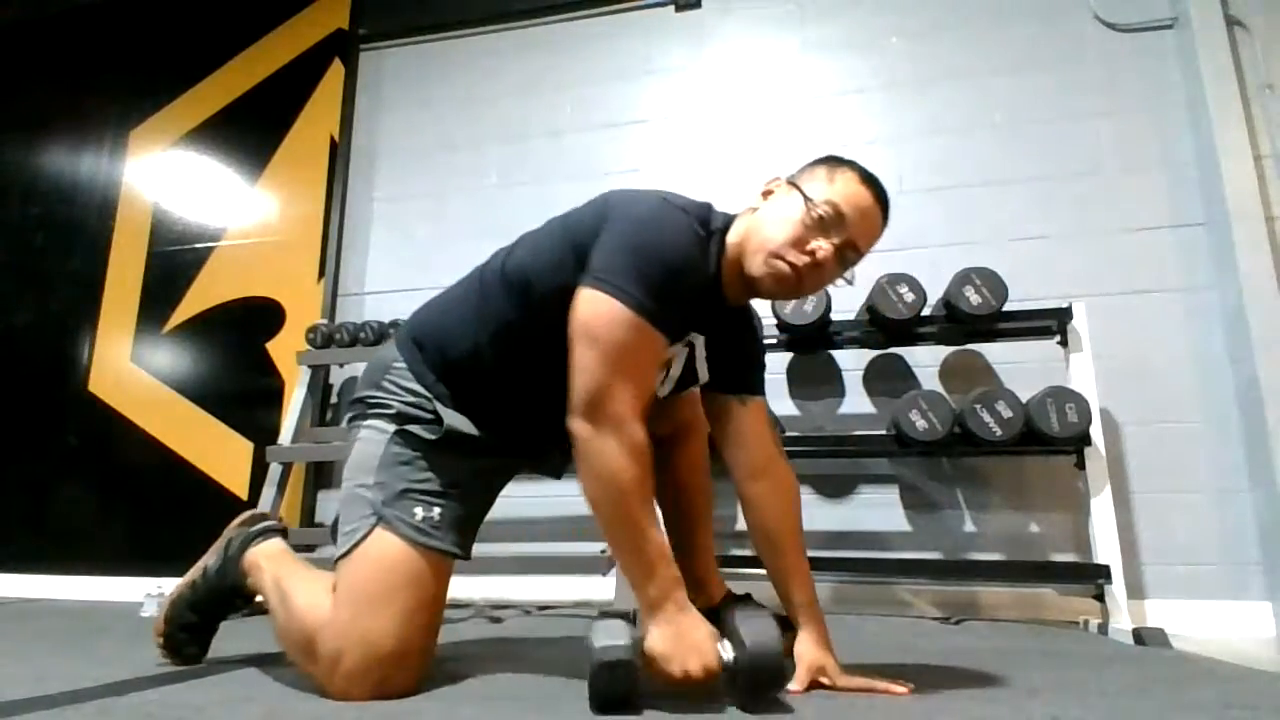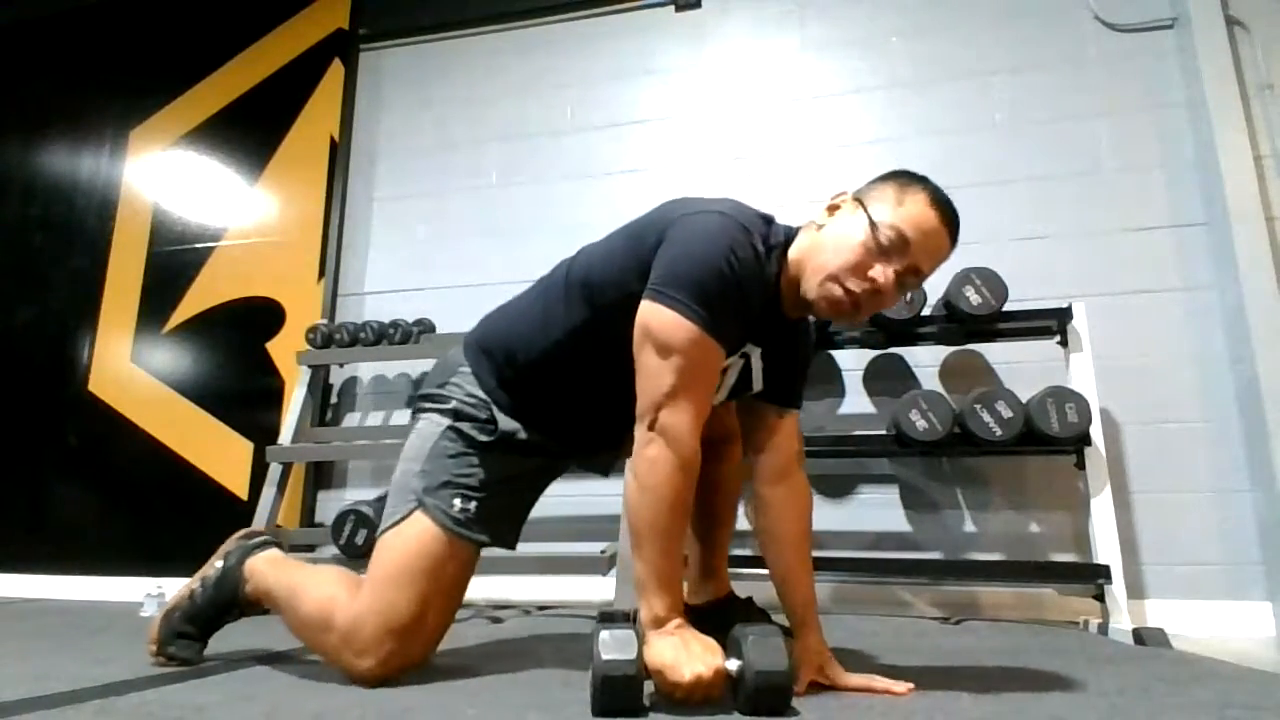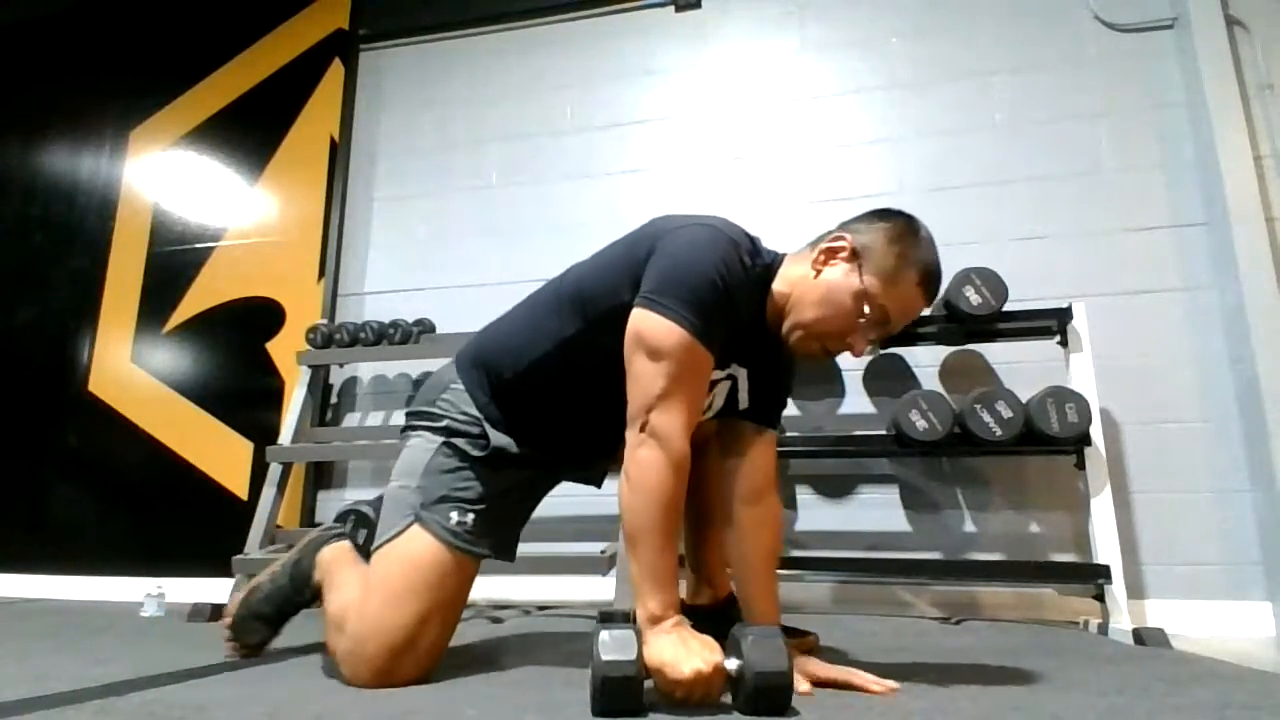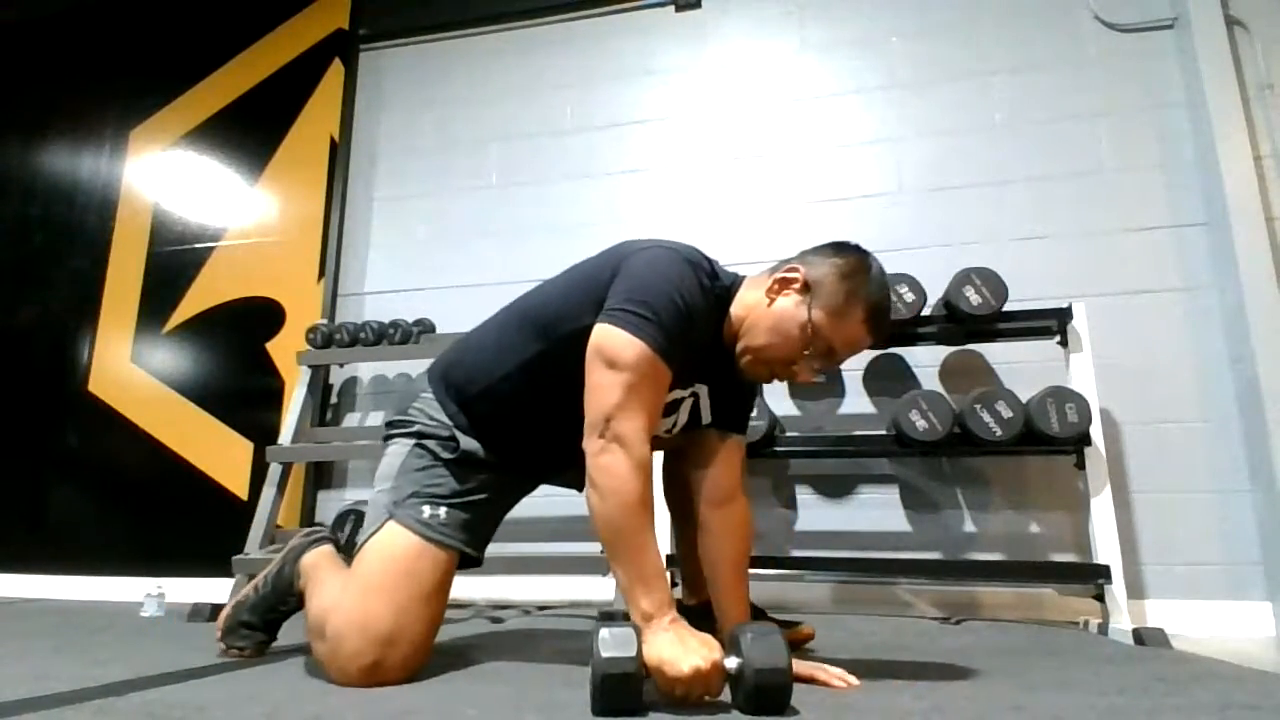
dt=0.5s
person 1, frame 1
left shoulder: (734, 327)
right shoulder: (663, 233)
left elbow: (760, 471)
right elbow: (600, 426)
left wrist: (810, 631)
right wrist: (661, 612)
left hip: (530, 419)
right hip: (430, 405)
right knee: (365, 670)
left ankle: (708, 602)
right ankle: (258, 558)
person 1, frame 2
left shoulder: (789, 334)
right shoulder: (720, 245)
left elbow: (778, 477)
right elbow: (661, 434)
left wrist: (809, 641)
right wrist: (663, 624)
left hip: (585, 422)
right hip: (490, 407)
right knee: (377, 646)
left ankle: (712, 600)
right ankle: (255, 569)
person 1, frame 3
left shoulder: (771, 353)
right shoulder: (708, 259)
left elbow: (747, 492)
right elbow: (654, 439)
right wrist: (661, 626)
left hip: (578, 433)
right hip: (479, 420)
right knee: (380, 658)
left ankle: (711, 602)
right ankle: (328, 563)
person 1, frame 4
left shoulder: (734, 366)
right shoulder: (668, 283)
left elbow: (717, 498)
right elbow: (614, 448)
left wrist: (734, 639)
right wrist: (657, 624)
left hip: (553, 442)
right hip: (457, 431)
right knee: (368, 656)
left ankle: (697, 604)
right ankle: (312, 564)
